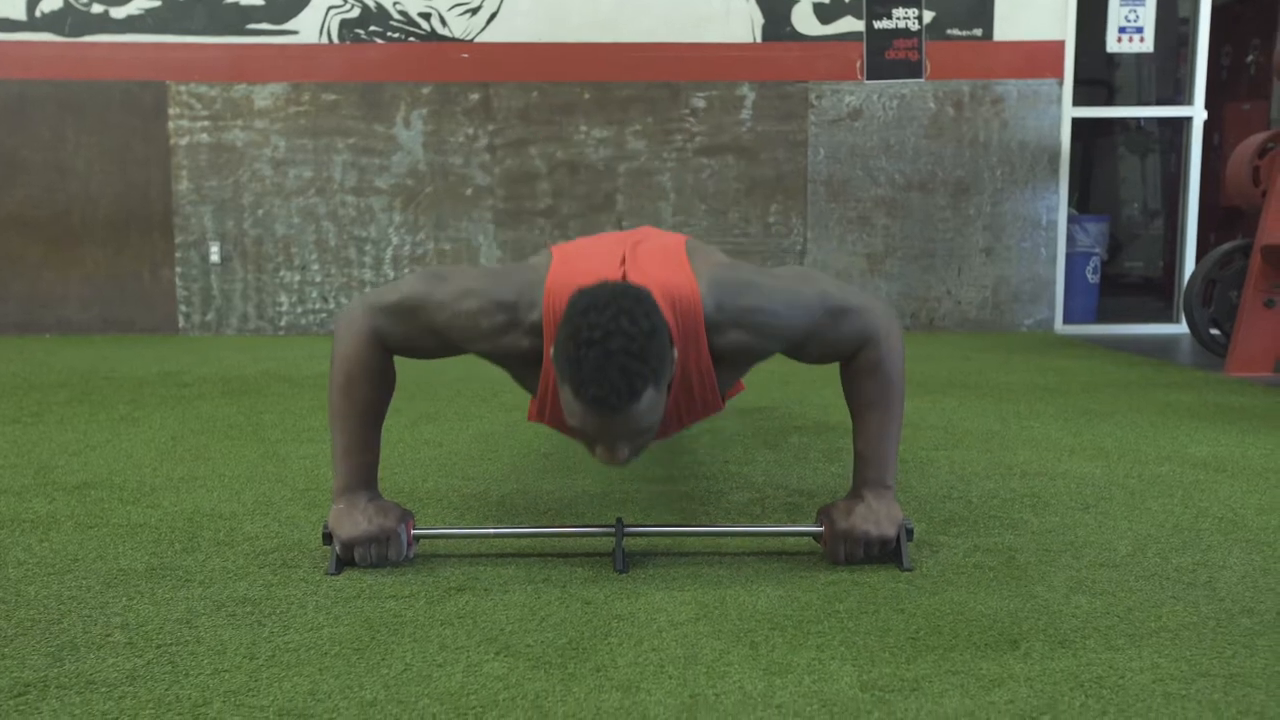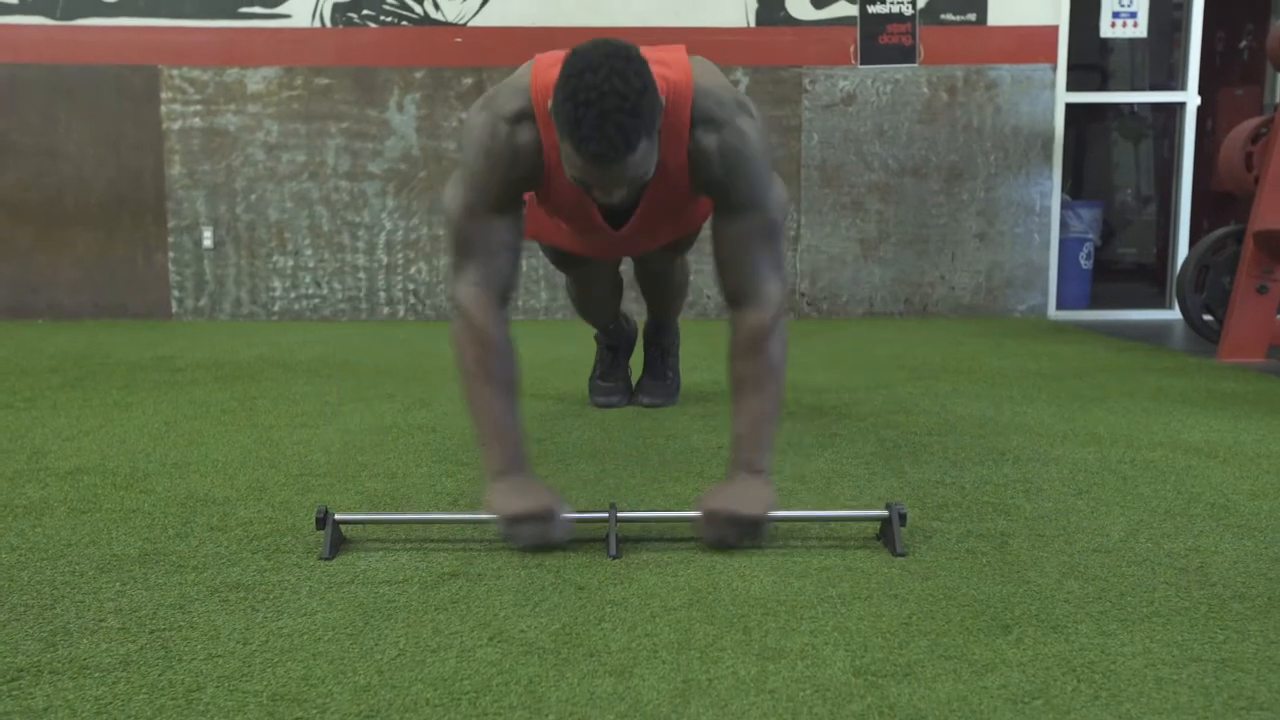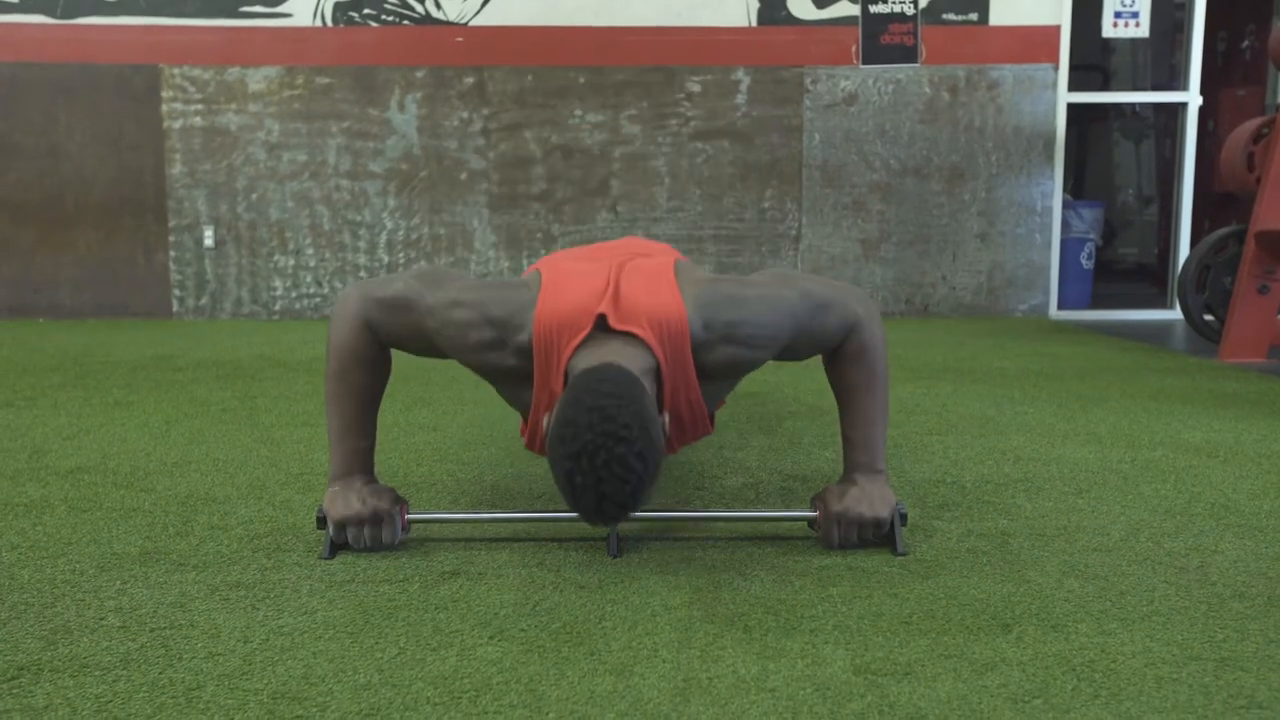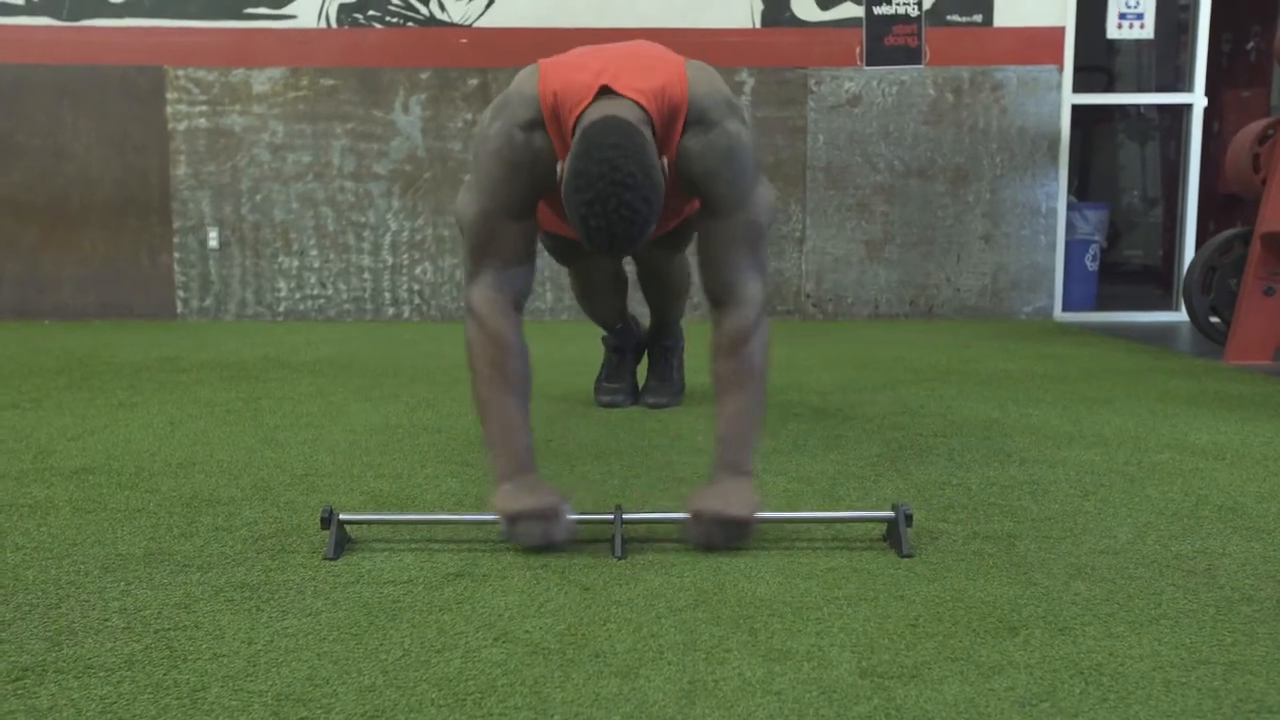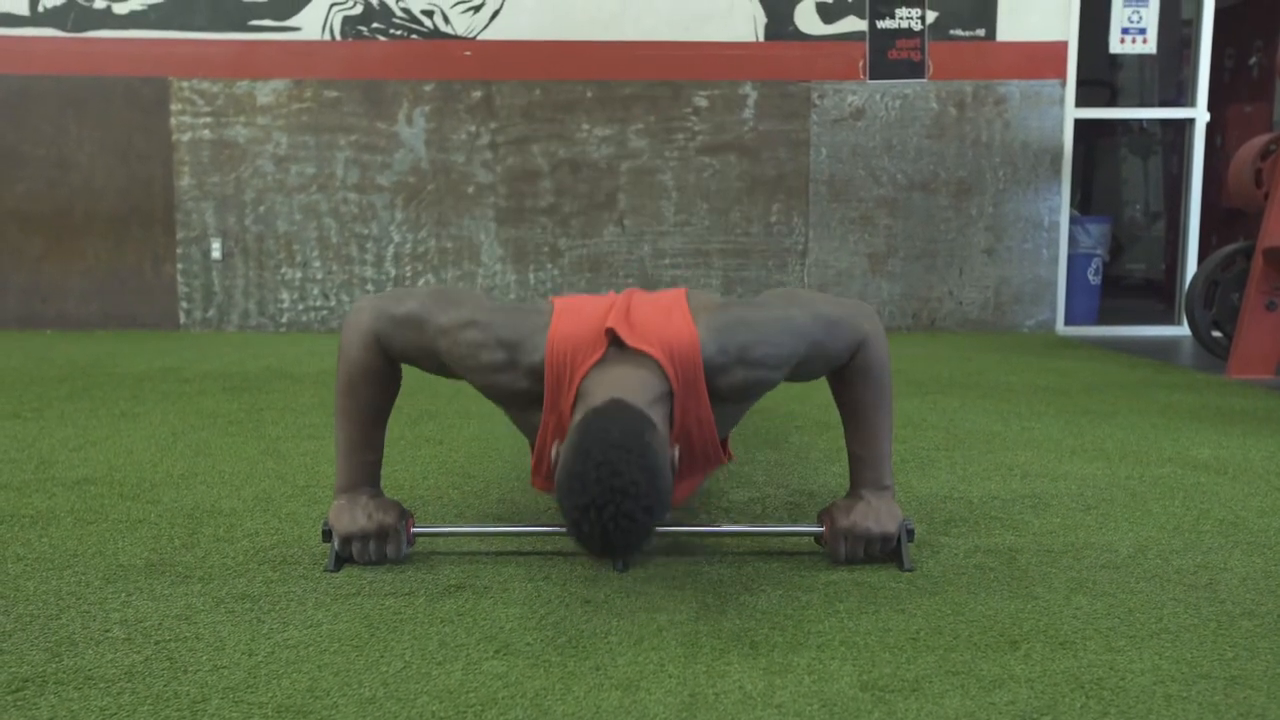
dt=1s
person 1, frame 1
left shoulder: (728, 318)
right shoulder: (513, 318)
left elbow: (876, 328)
right elbow: (360, 323)
left wrist: (874, 491)
right wrist: (353, 495)
right hip: (563, 300)
person 1, frame 2
left shoulder: (722, 129)
right shoulder: (506, 127)
left elbow: (757, 302)
right elbow: (479, 299)
left wrist: (749, 470)
right wrist: (508, 474)
left ankle: (663, 337)
right ankle: (611, 338)
person 1, frame 3
left shoulder: (715, 333)
right shoulder: (508, 334)
left elbow: (858, 317)
right elbow: (355, 310)
left wrist: (866, 475)
right wrist: (349, 478)
person 1, frame 4
left shoulder: (712, 133)
right shoulder: (516, 134)
left elbow: (739, 301)
right elbow: (492, 299)
left wrist: (735, 471)
right wrist: (514, 473)
left hip: (674, 136)
left ankle: (665, 340)
right ankle: (621, 338)
person 1, frame 5
left shoulder: (723, 356)
right shoulder: (522, 362)
left elbow: (863, 332)
right elbow: (365, 323)
left wrist: (874, 490)
right wrist: (354, 491)
